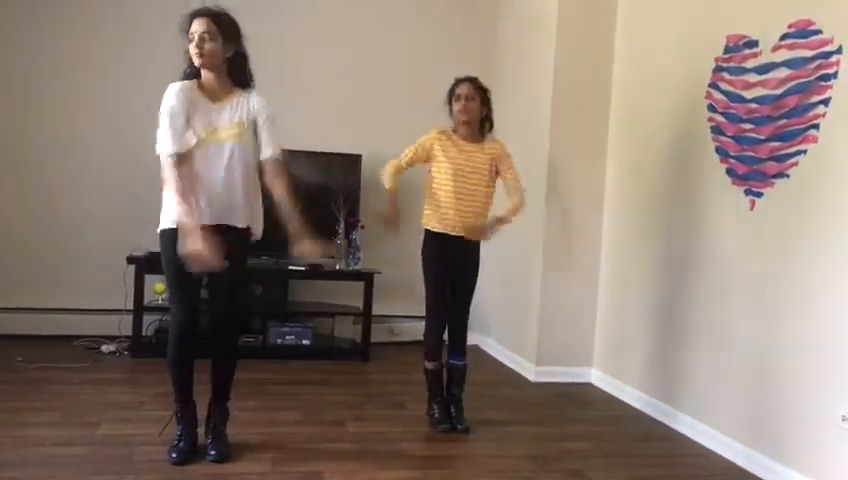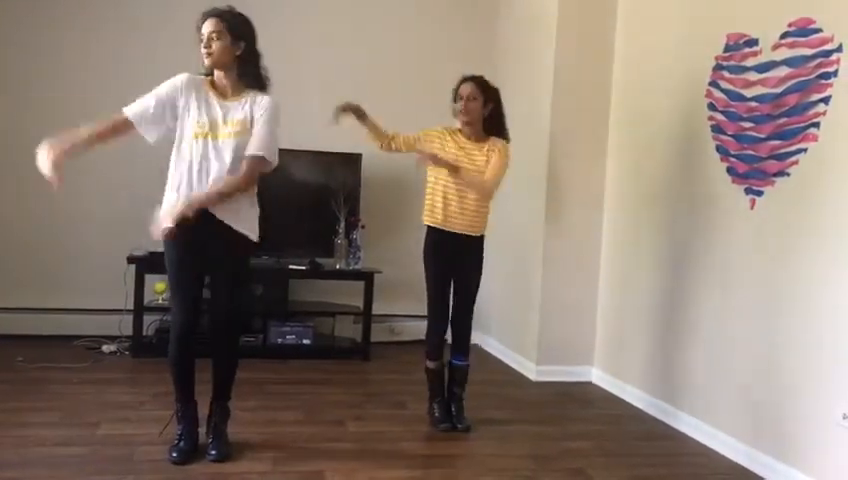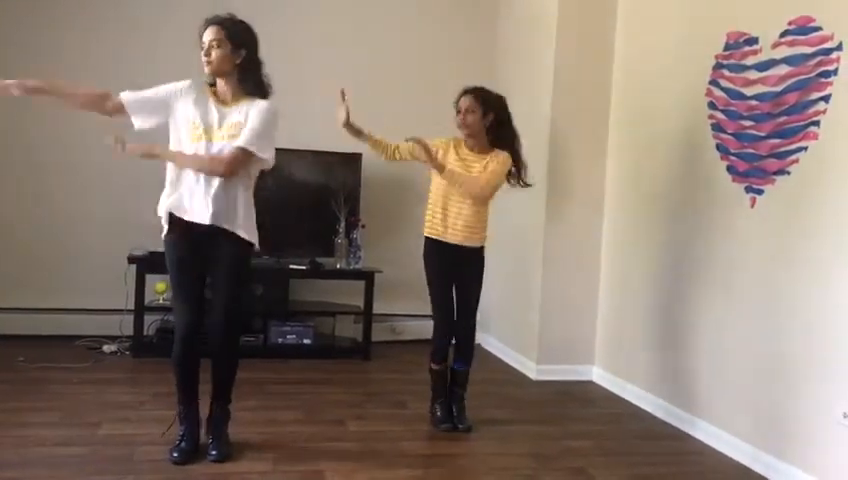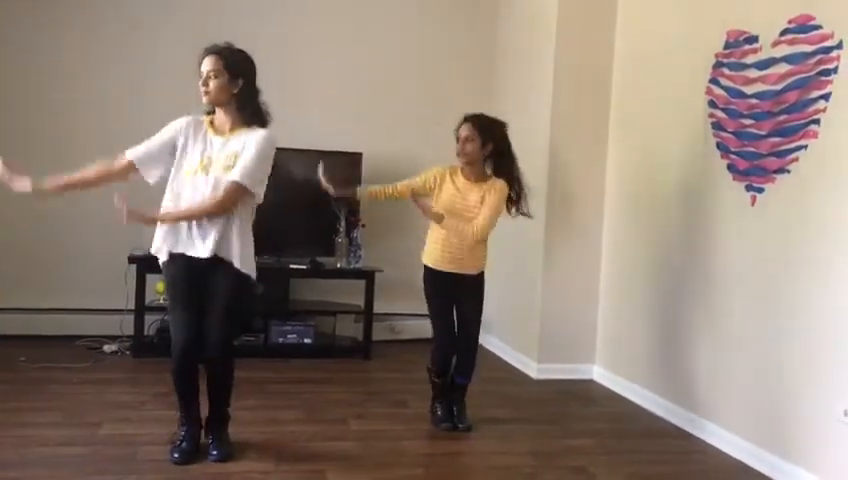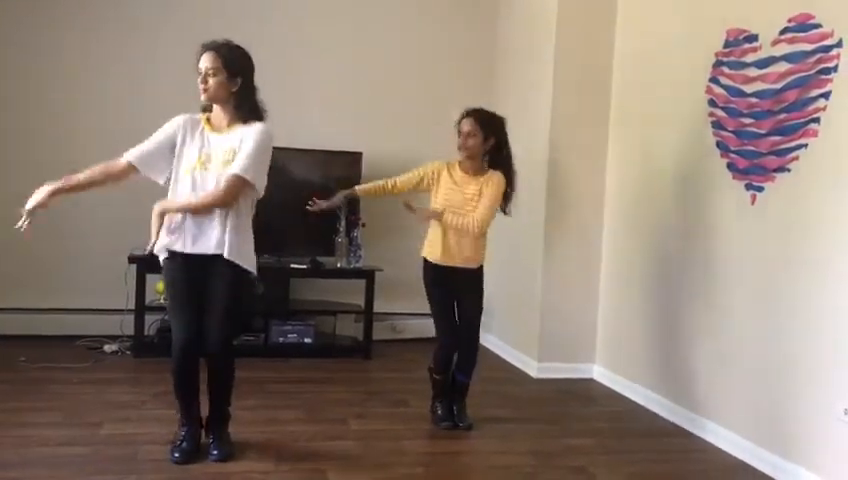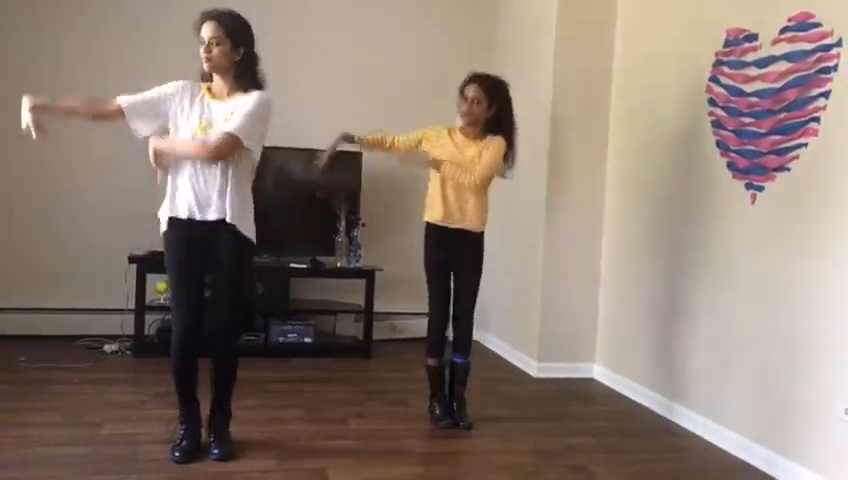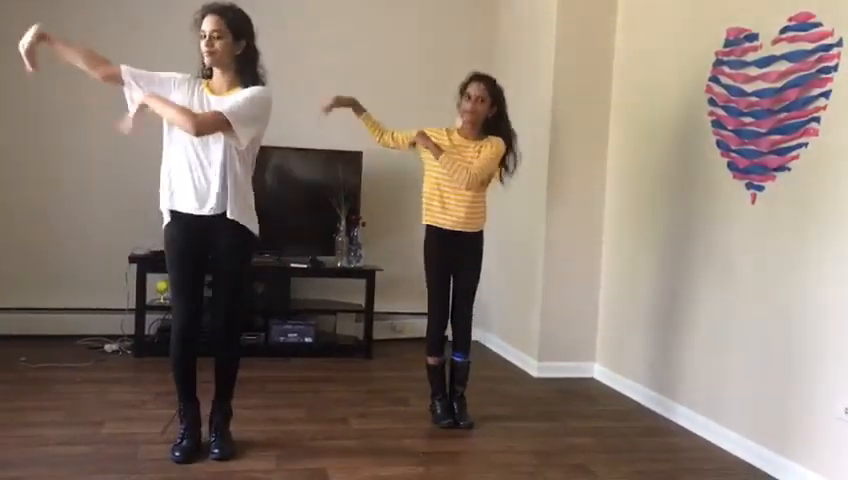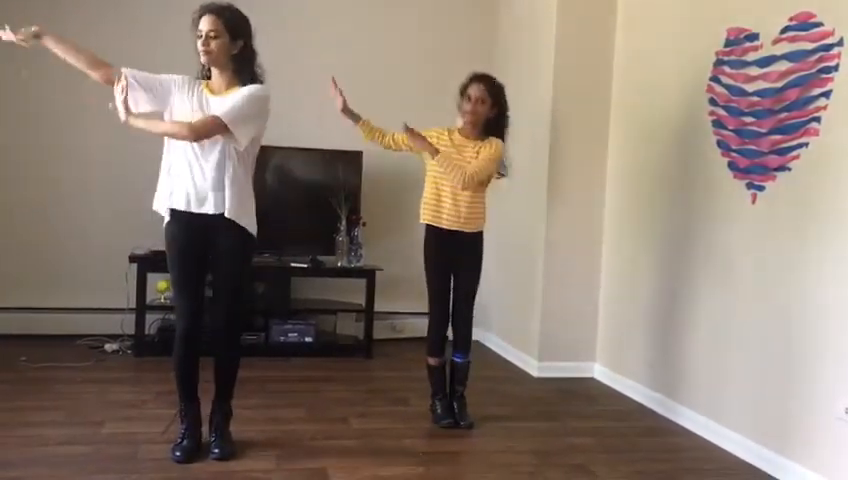
dt=0.2s
person 1, frame 1
left shoulder: (252, 103)
right shoulder: (179, 95)
left elbow: (272, 168)
right elbow: (174, 167)
left wrist: (298, 230)
right wrist: (192, 229)
left hip: (232, 228)
right hip: (182, 226)
left knee: (224, 327)
right knee: (183, 325)
left ankle: (217, 424)
right ankle: (185, 425)
person 1, frame 2
left shoulder: (263, 104)
right shoulder: (183, 90)
left elbow: (248, 174)
right elbow: (122, 121)
left wrist: (192, 204)
right wrist: (61, 144)
left hip: (232, 228)
right hip: (182, 225)
left knee: (226, 328)
right knee: (184, 325)
left ankle: (218, 424)
right ankle: (187, 424)
person 1, frame 3
left shoulder: (261, 109)
right shoulder: (185, 94)
left elbow: (227, 165)
right elbow: (109, 103)
left wrist: (156, 151)
left hip: (232, 230)
right hip: (184, 224)
left knee: (224, 330)
right knee: (187, 326)
left ankle: (218, 424)
right ankle: (187, 424)
person 1, frame 4
left shoulder: (259, 139)
right shoulder: (186, 130)
left elbow: (221, 204)
right elbow: (119, 167)
left wrist: (153, 217)
right wrist: (42, 185)
left hip: (229, 259)
right hip: (182, 254)
left knee: (216, 346)
right knee: (185, 343)
left ankle: (217, 427)
right ankle: (188, 427)
person 1, frame 5
left shoulder: (256, 134)
right shoulder: (183, 127)
left elbow: (224, 197)
right elbow: (120, 167)
left wrist: (164, 207)
right wrist: (55, 187)
left hip: (228, 256)
right hip: (182, 251)
left knee: (217, 344)
right knee: (185, 343)
left ankle: (218, 427)
right ankle: (189, 427)
person 1, frame 6
left shoulder: (256, 102)
right shoulder: (181, 94)
left elbow: (214, 150)
right elbow: (107, 109)
left wrist: (162, 143)
right wrist: (45, 105)
left hip: (230, 228)
right hip: (182, 223)
left knee: (222, 329)
right knee: (184, 327)
left ankle: (219, 423)
right ankle: (188, 423)
person 1, frame 7
left shoulder: (255, 97)
right shoulder: (179, 85)
left elbow: (197, 124)
right elbow: (104, 70)
left wrist: (147, 99)
right wrist: (49, 38)
left hip: (230, 222)
right hip: (183, 217)
left knee: (226, 324)
right knee: (184, 323)
left ankle: (221, 423)
right ankle: (189, 423)
person 1, frame 8
left shoulder: (253, 96)
right shoulder: (179, 88)
left elbow: (196, 130)
right elbow: (104, 73)
left wrist: (133, 119)
left hip: (230, 221)
right hip: (183, 217)
left knee: (226, 323)
right knee: (187, 322)
left ankle: (220, 423)
right ankle: (189, 423)
person 2, frame 1
left shoulder: (496, 149)
right shoulder: (437, 140)
left elbow: (517, 192)
right elbow: (393, 167)
left wrist: (497, 220)
right wrist: (391, 199)
left hip: (470, 245)
right hip: (438, 240)
left knee: (459, 323)
right knee: (437, 321)
left ankle: (455, 401)
right ankle: (436, 401)
person 2, frame 2
left shoulder: (498, 147)
right shoulder: (439, 136)
left elbow: (487, 186)
right elbow: (390, 141)
left wrist: (447, 164)
right wrist: (361, 116)
left hip: (472, 243)
right hip: (439, 238)
left knee: (463, 321)
right knee: (438, 319)
left ankle: (456, 401)
right ankle: (436, 400)
person 2, frame 3
left shoulder: (501, 159)
right shoulder: (444, 146)
left elbow: (476, 190)
right elbow: (392, 151)
left wrist: (437, 165)
right wrist: (352, 128)
left hip: (472, 252)
right hip: (438, 246)
left knee: (466, 327)
right knee: (444, 325)
left ankle: (458, 401)
right ankle: (439, 401)
person 2, frame 4
left shoulder: (498, 187)
right shoulder: (441, 176)
left elbow: (477, 232)
right elbow: (393, 190)
left wrist: (436, 215)
right wrist: (345, 192)
left hip: (471, 277)
right hip: (437, 272)
left knee: (468, 346)
right knee: (445, 343)
left ankle: (457, 402)
right ankle: (439, 401)
person 2, frame 5
left shoulder: (495, 180)
right shoulder: (438, 170)
left elbow: (478, 225)
right elbow: (391, 186)
left wrist: (434, 214)
right wrist: (343, 195)
left hip: (471, 272)
right hip: (436, 267)
left knee: (469, 342)
right knee: (447, 340)
left ankle: (458, 401)
right ankle: (439, 400)
person 2, frame 6
left shoulder: (495, 144)
right shoulder: (436, 135)
left elbow: (475, 179)
right elbow: (389, 142)
left wrist: (434, 162)
right wrist: (348, 139)
left hip: (472, 239)
right hip: (438, 234)
left knee: (464, 318)
right knee: (438, 316)
left ankle: (458, 396)
right ankle: (438, 397)
person 2, frame 7
left shoulder: (495, 145)
right shoulder: (434, 135)
left elbow: (470, 178)
right elbow: (385, 137)
left wrist: (435, 150)
right wrist: (356, 107)
left hip: (470, 239)
right hip: (437, 235)
left knee: (462, 317)
right knee: (437, 315)
left ankle: (458, 396)
right ankle: (438, 398)
person 2, frame 8
left shoulder: (493, 147)
right shoulder: (435, 135)
left elbow: (466, 178)
right elbow: (385, 139)
left wrist: (431, 149)
right wrist: (349, 112)
left hip: (470, 239)
right hip: (437, 234)
left knee: (462, 318)
right knee: (439, 316)
left ankle: (458, 397)
right ankle: (438, 397)
